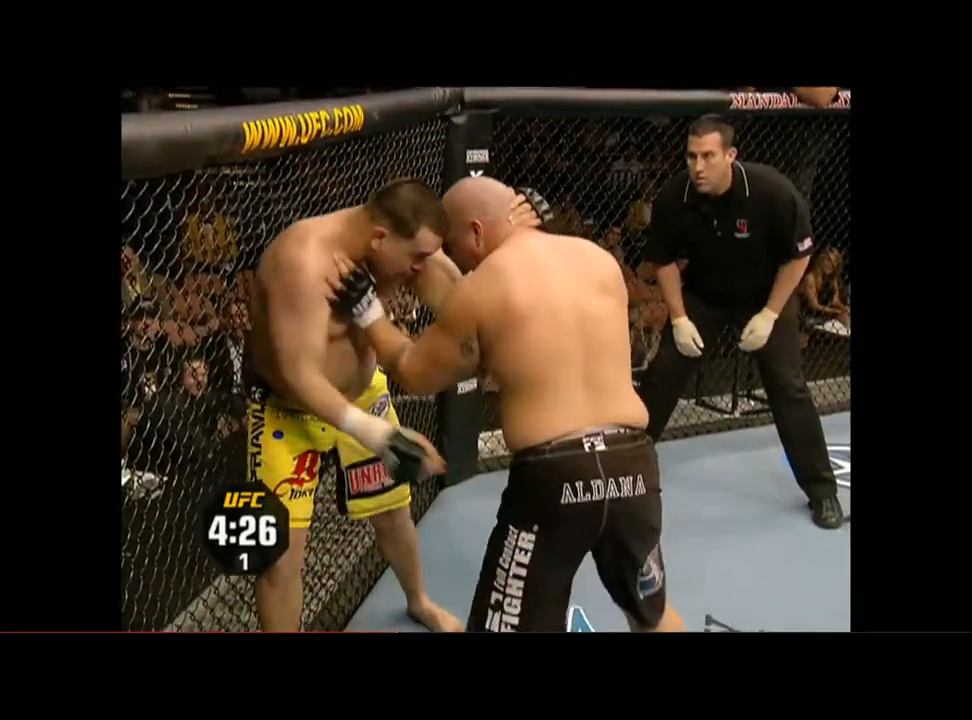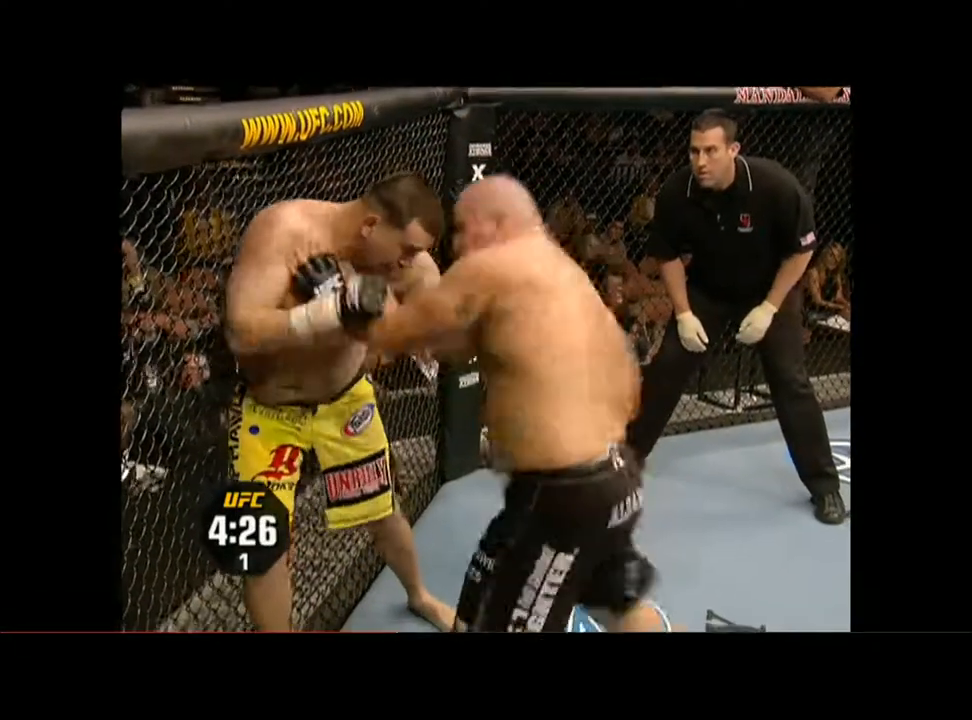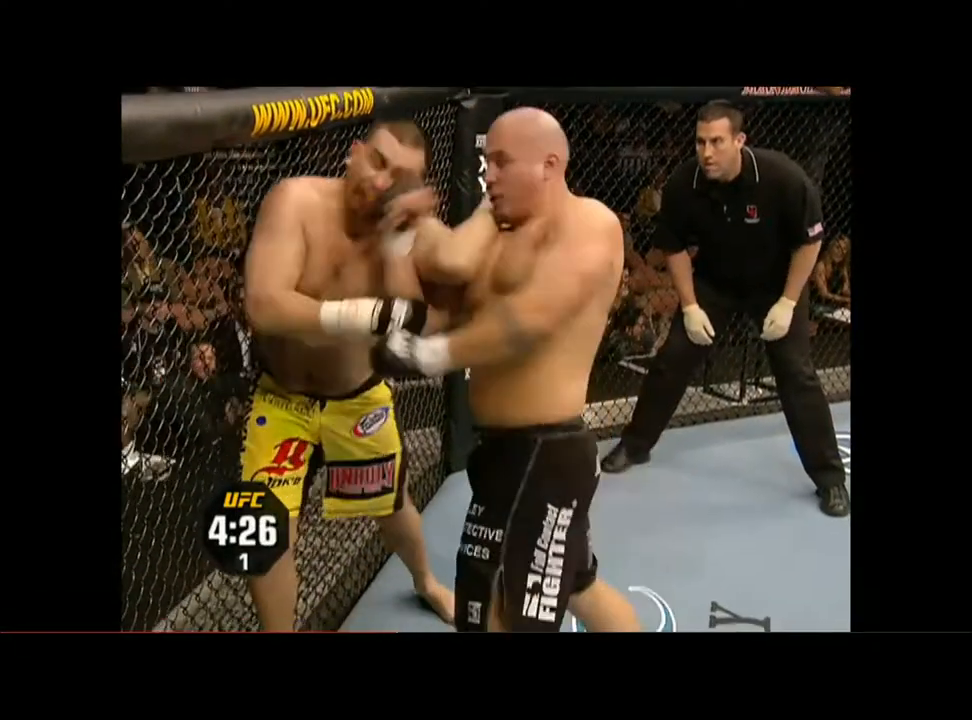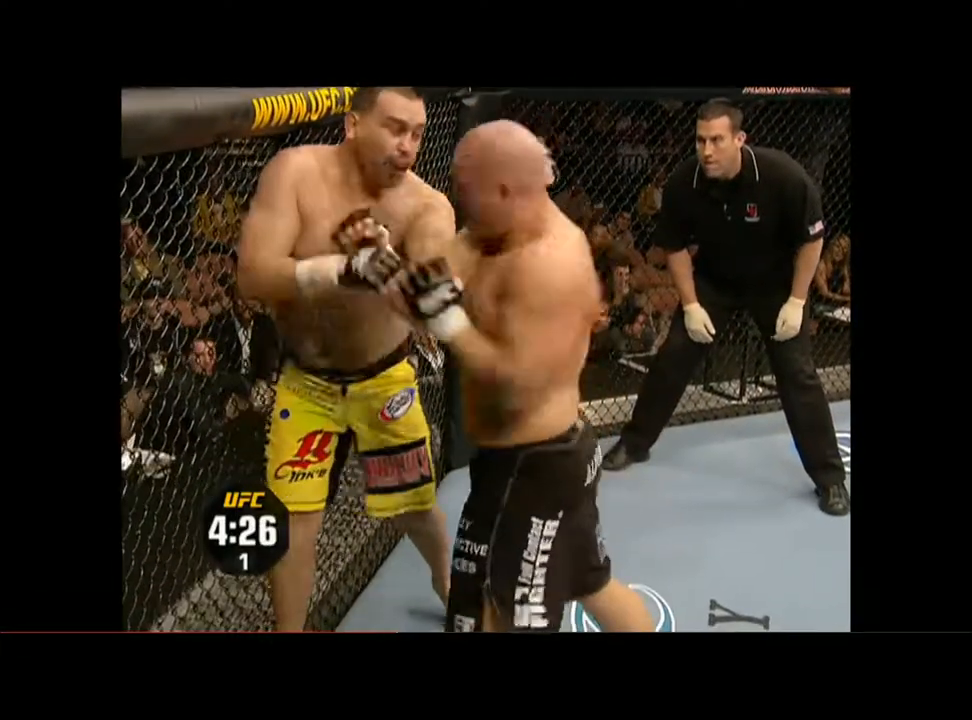
dt=0.2s
person 1, frame 1
left shoulder: (402, 245)
right shoulder: (305, 258)
right elbow: (301, 379)
right wrist: (380, 437)
left hip: (361, 393)
right hip: (286, 406)
left knee: (393, 512)
right knee: (280, 556)
left ankle: (419, 601)
person 1, frame 2
left shoulder: (400, 255)
right shoulder: (284, 227)
right elbow: (243, 332)
right wrist: (330, 310)
left hip: (344, 400)
right hip: (268, 405)
left knee: (383, 515)
left ankle: (420, 596)
person 1, frame 3
right shoulder: (294, 199)
left elbow: (420, 317)
right elbow: (263, 308)
left wrist: (398, 239)
right wrist: (371, 315)
left hip: (359, 398)
right hip: (281, 396)
left knee: (390, 507)
left ankle: (426, 582)
right ankle: (279, 635)
person 1, frame 4
left shoulder: (426, 205)
right shoulder: (295, 170)
right elbow: (251, 277)
left wrist: (384, 258)
right wrist: (341, 269)
left hip: (385, 380)
right hip: (306, 382)
left knee: (418, 505)
right knee: (294, 531)
left ankle: (445, 583)
right ankle: (288, 631)
person 2, frame 1
left shoulder: (479, 291)
right shoulder: (597, 258)
left elbow: (418, 376)
left wrist: (366, 311)
left hip: (553, 479)
right hip: (631, 463)
left knee: (502, 627)
right knee: (650, 611)
person 2, frame 2
left shoulder: (492, 270)
right shoulder: (570, 280)
left elbow: (396, 331)
right elbow: (623, 393)
left hip: (559, 495)
right hip: (612, 480)
left knee: (484, 628)
right knee: (624, 605)
person 2, frame 3
left shoulder: (587, 223)
right shoulder: (497, 227)
left elbow: (530, 319)
right elbow: (450, 266)
left wrist: (428, 353)
right wrist: (414, 223)
left hip: (541, 454)
right hip: (512, 448)
left knee: (508, 617)
right knee: (579, 584)
person 2, frame 4
left shoulder: (550, 265)
right shoulder: (495, 232)
left elbow: (517, 390)
left wrist: (446, 316)
left hip: (531, 470)
right hip: (552, 457)
left knee: (502, 620)
right knee: (594, 583)
person 3, frame 1
left shoulder: (773, 192)
right shoulder: (673, 197)
left elbow: (798, 256)
right elbow: (664, 260)
left wrist: (769, 315)
right wrist: (679, 318)
left hip: (766, 296)
right hip: (702, 295)
left knee: (787, 386)
right knee: (664, 372)
left ankle: (822, 490)
person 3, frame 2
left shoulder: (776, 186)
right shoulder: (676, 193)
left elbow: (801, 250)
right elbow: (668, 255)
left wrist: (769, 309)
right wrist: (683, 313)
left hip: (771, 289)
right hip: (706, 289)
left knee: (790, 381)
right knee: (666, 367)
left ankle: (824, 485)
right ankle: (632, 451)
person 3, frame 3
left shoulder: (783, 177)
right shoulder: (682, 185)
left elbow: (809, 241)
right elbow: (674, 248)
left wrist: (787, 303)
right wrist: (690, 306)
left hip: (776, 283)
right hip: (712, 281)
left knee: (796, 373)
right knee: (672, 358)
left ankle: (829, 478)
right ankle: (635, 444)
person 3, frame 4
left shoulder: (784, 176)
right shoulder: (683, 183)
left elbow: (811, 240)
right elbow: (674, 246)
left wrist: (796, 302)
right wrist: (690, 305)
left hip: (777, 282)
right hip: (712, 280)
left knee: (797, 372)
right knee: (673, 357)
left ankle: (829, 476)
right ankle: (634, 442)
